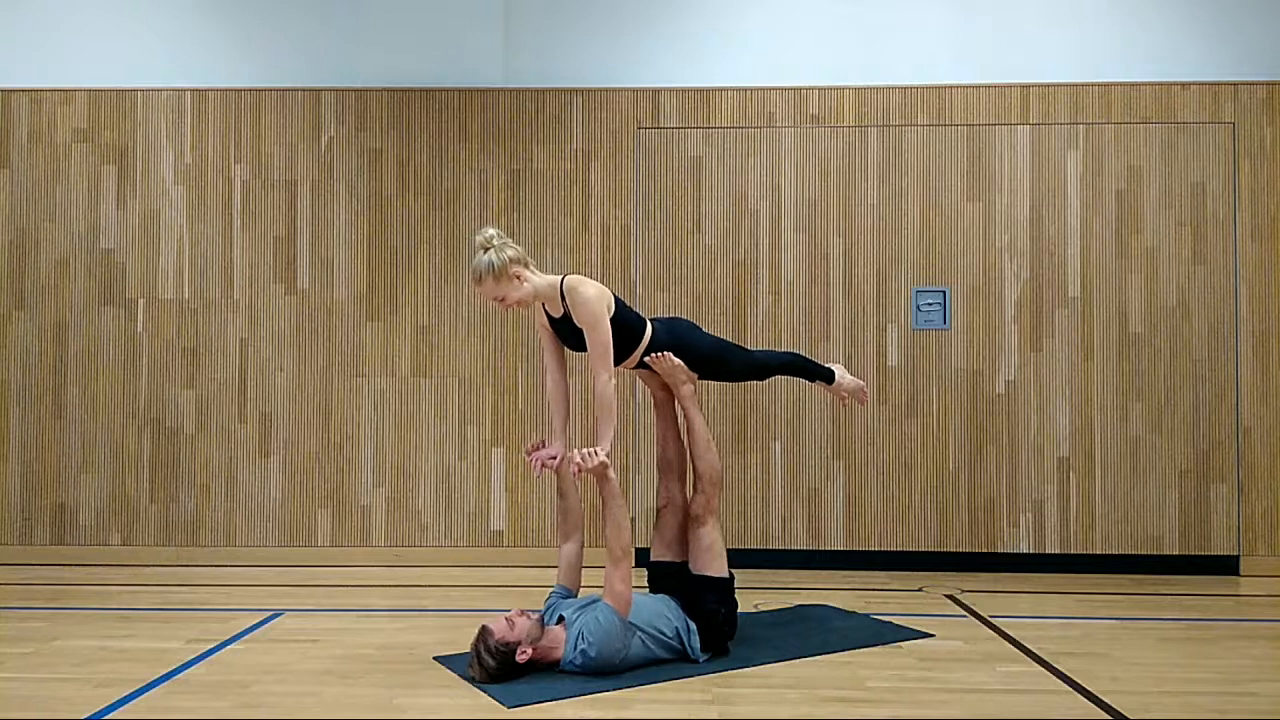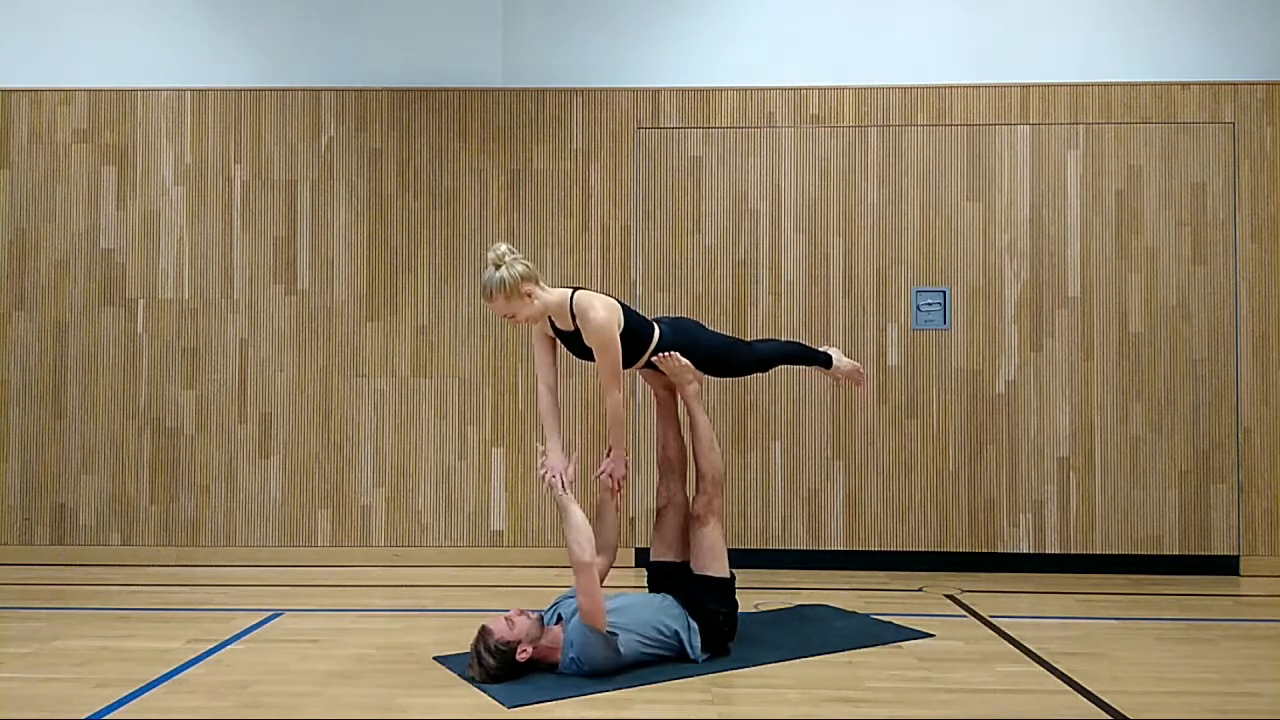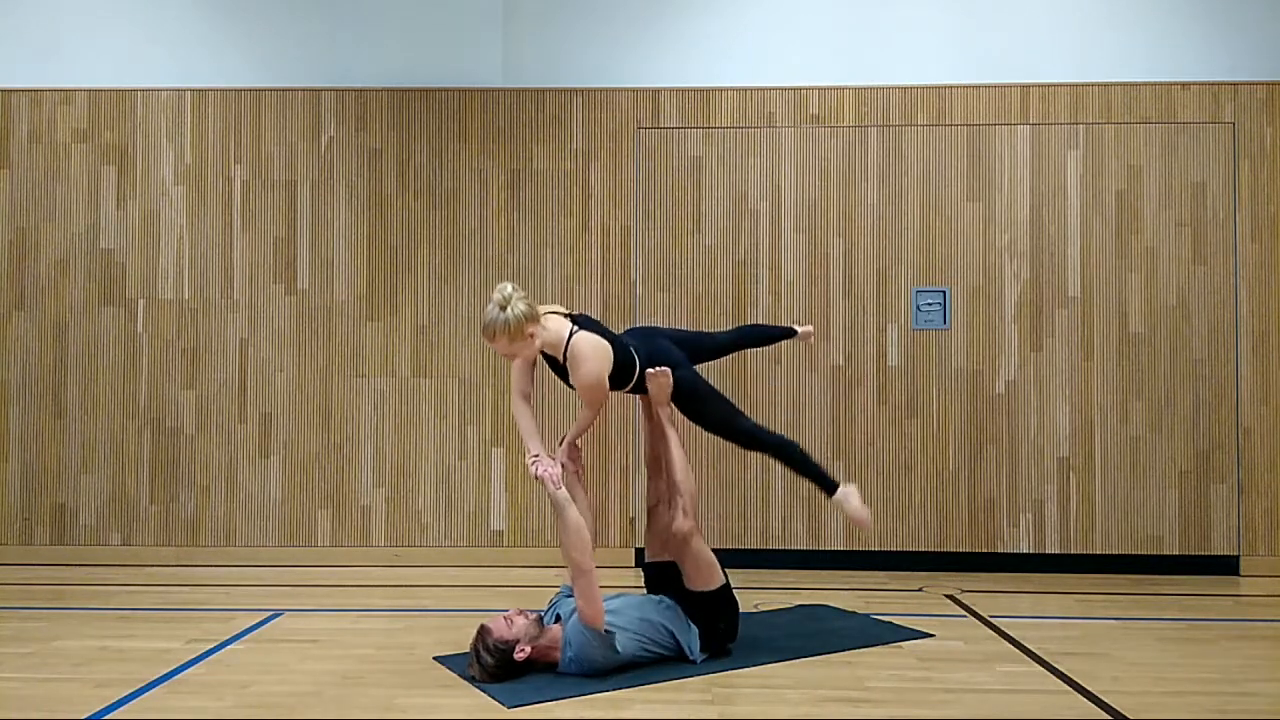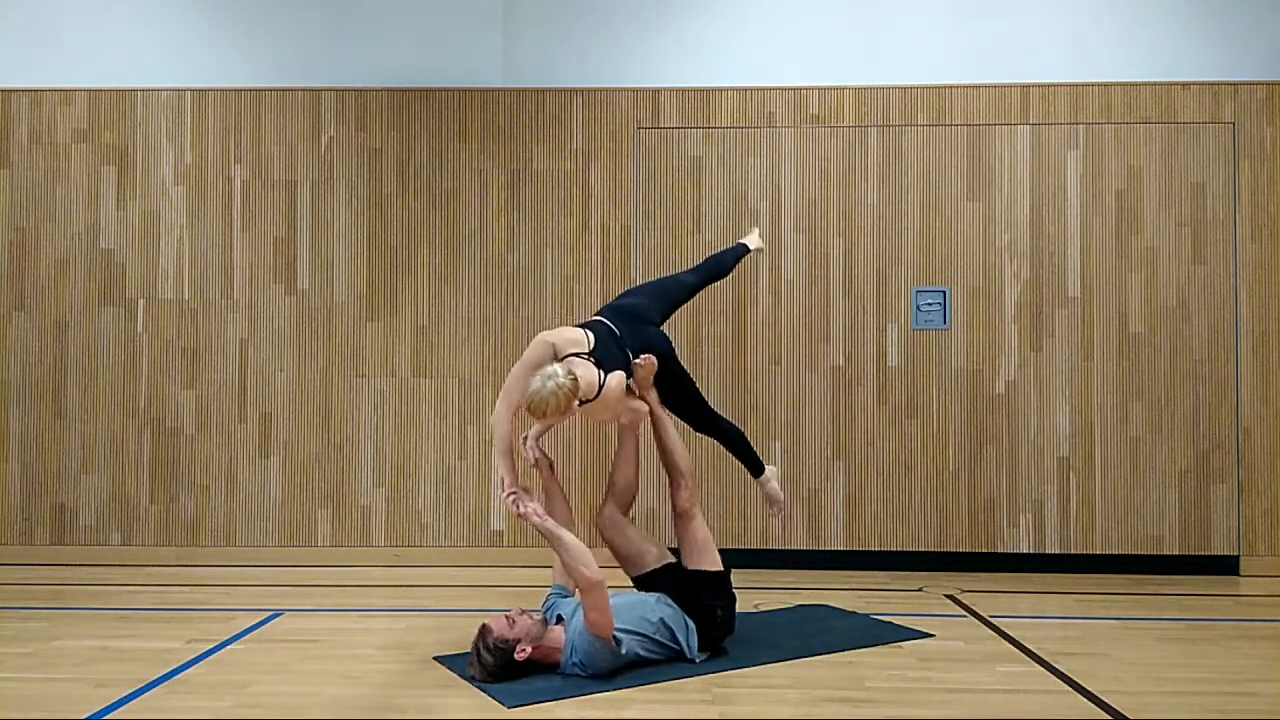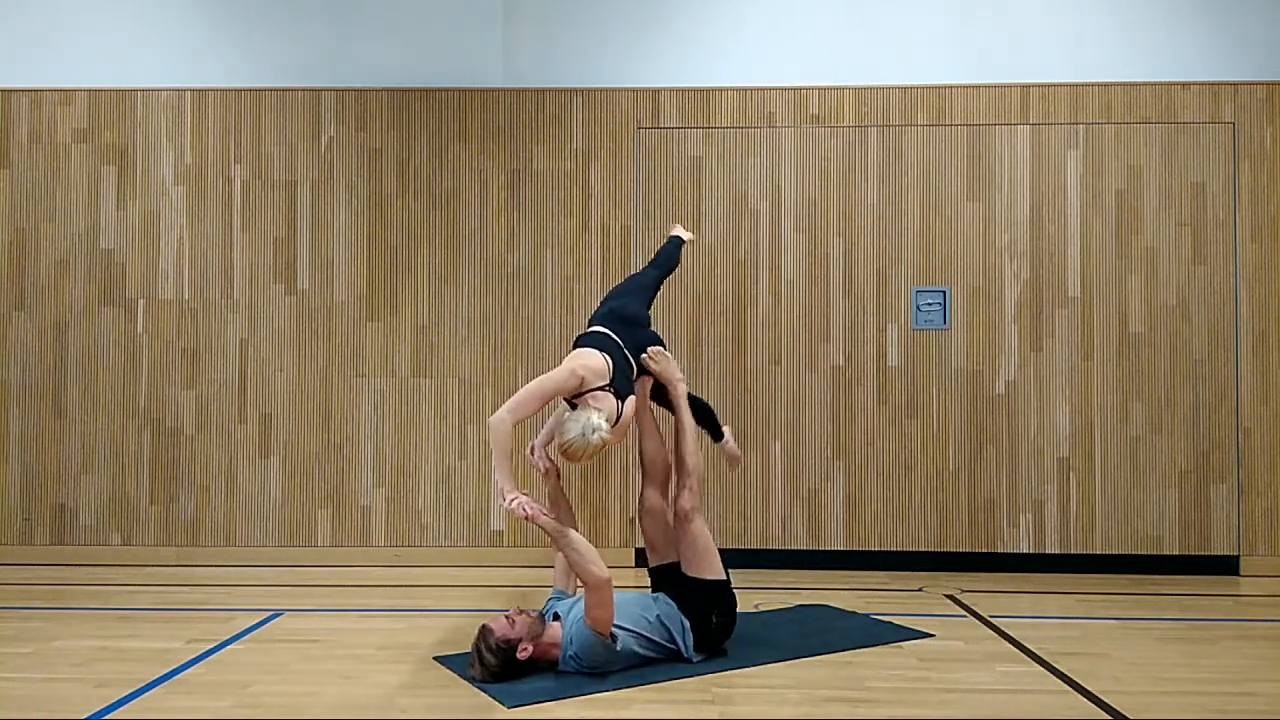
dt=1s
person 1, frame 1
left shoulder: (582, 295)
right shoulder: (543, 311)
left elbow: (603, 377)
right elbow: (555, 377)
left wrist: (603, 446)
right wrist: (559, 442)
left hip: (677, 346)
right hip: (655, 357)
left knee: (753, 366)
right knee: (751, 368)
left ankle: (830, 376)
right ankle: (827, 377)
person 1, frame 2
left shoulder: (593, 315)
right shoulder: (545, 318)
left elbow: (613, 393)
right elbow: (545, 387)
left wrist: (617, 455)
right wrist: (555, 451)
left hip: (684, 345)
right hip: (657, 347)
left knee: (758, 357)
right knee: (754, 356)
left ankle: (828, 359)
right ankle: (823, 359)
person 1, frame 3
left shoulder: (586, 363)
right shoulder: (534, 322)
left elbow: (592, 411)
right elbow: (520, 398)
left wrist: (565, 444)
right wrist: (537, 452)
left hip: (662, 371)
right hip: (639, 344)
left knee: (747, 432)
right knee: (723, 340)
left ankle: (837, 491)
right ankle: (794, 331)
person 1, frame 4
left shoulder: (607, 396)
right shoulder: (547, 343)
right elbow: (503, 413)
left wrist: (538, 430)
right wrist: (509, 482)
left hip: (649, 353)
right hip: (624, 314)
left knee: (704, 419)
right knee: (694, 278)
left ankle: (762, 473)
right ankle: (746, 246)
person 1, frame 5
left shoulder: (621, 419)
right shoulder: (579, 371)
right wrist: (508, 491)
left hip: (644, 351)
right hip: (616, 320)
left knee: (677, 400)
right knee: (654, 273)
left ankle: (719, 434)
right ankle: (678, 239)
person 2, frame 1
left shoulder: (555, 617)
right shoulder: (593, 650)
left elbow: (571, 541)
right elbow: (620, 559)
left wrist: (563, 474)
right wrist: (605, 480)
left hip: (670, 602)
right hip: (704, 622)
right knee: (702, 507)
left ankle: (664, 394)
right ankle: (683, 393)
person 2, frame 2
left shoulder: (557, 616)
right shoulder: (583, 653)
left elbow: (602, 556)
right elbow: (586, 563)
left wrist: (607, 493)
right wrist: (564, 498)
left hip: (671, 602)
right hip: (704, 621)
right knee: (705, 507)
left ankle: (667, 394)
right ankle: (689, 392)
person 2, frame 3
left shoulder: (557, 615)
right shoulder: (582, 652)
left elbow: (580, 559)
right elbow: (582, 569)
left wrist: (572, 479)
right wrist: (559, 496)
left hip: (670, 606)
right hip: (704, 626)
right knee: (682, 526)
right ankle: (662, 411)
person 2, frame 4
left shoulder: (555, 615)
right shoulder: (585, 654)
left elbow: (566, 541)
right elbow: (592, 581)
left wrist: (547, 476)
right wrist: (542, 522)
left hip: (669, 603)
right hip: (703, 618)
left knee: (609, 517)
right knee: (684, 502)
left ankle: (629, 428)
right ankle: (648, 397)
person 2, frame 5
left shoulder: (555, 615)
right shoulder: (582, 651)
left elbow: (566, 549)
right elbow: (599, 579)
left wrist: (552, 483)
right wrist: (544, 522)
left hip: (671, 604)
right hip: (702, 620)
right knee: (686, 506)
right ankle: (677, 392)
